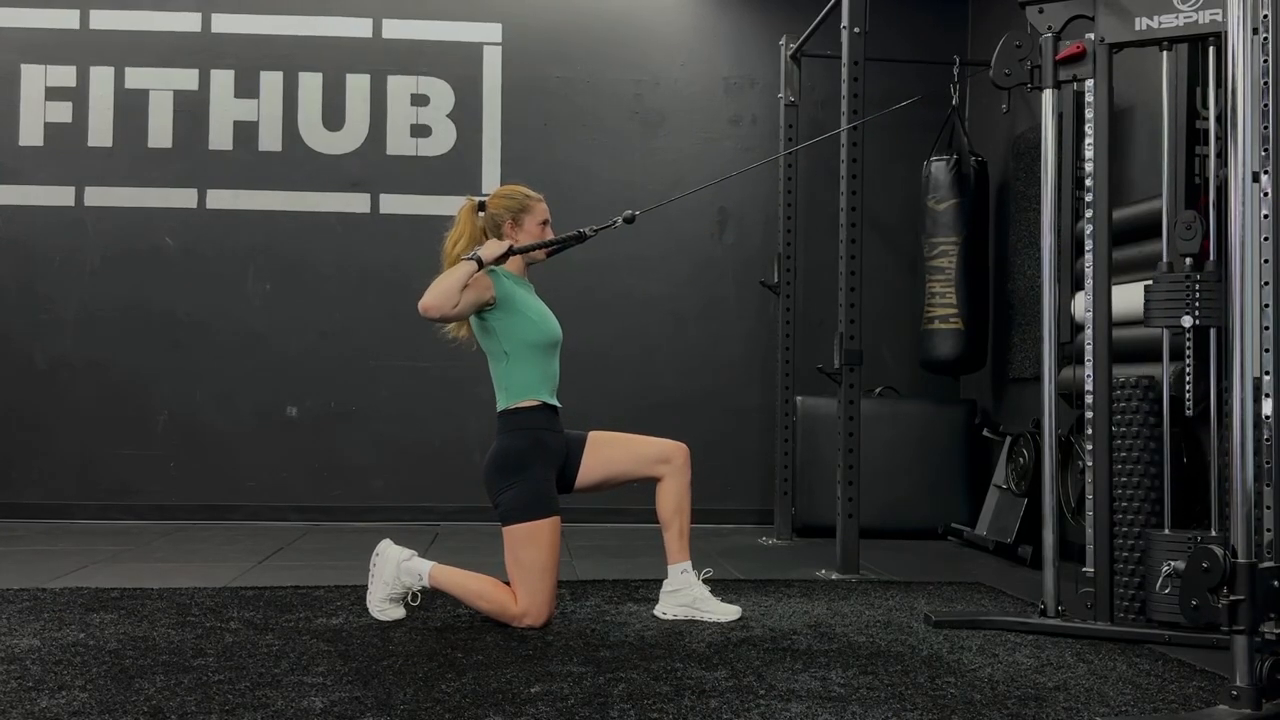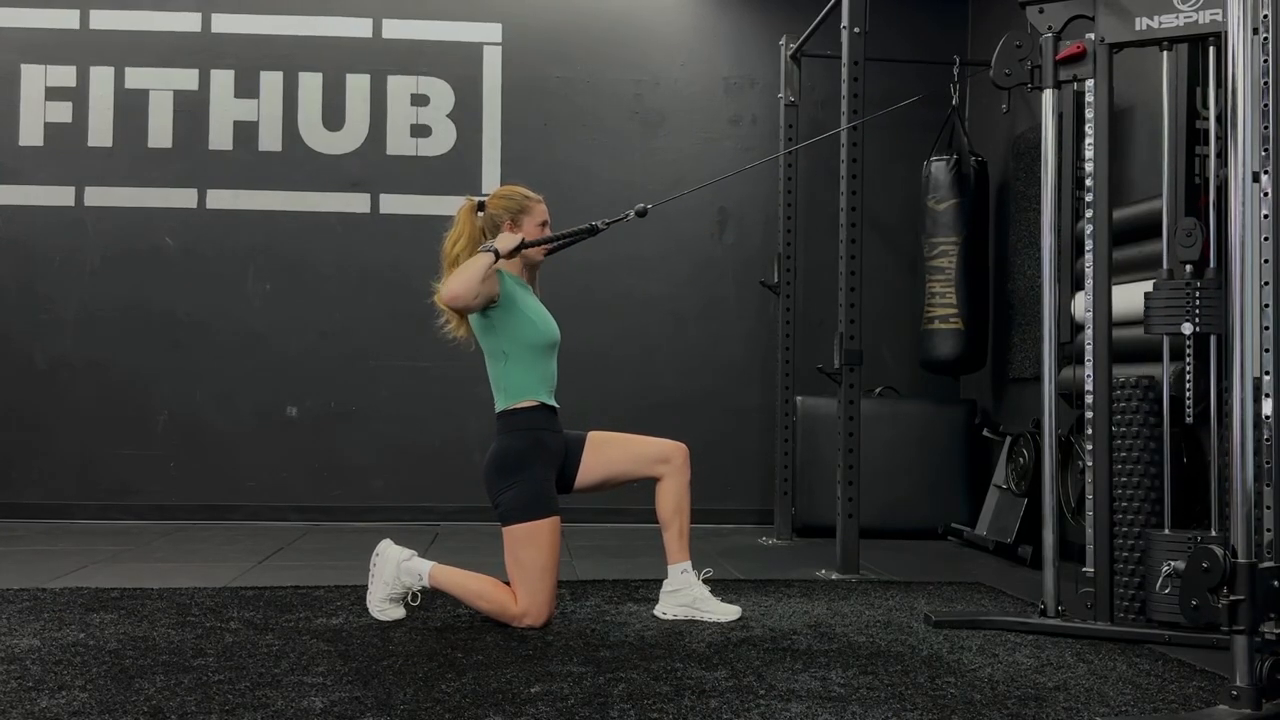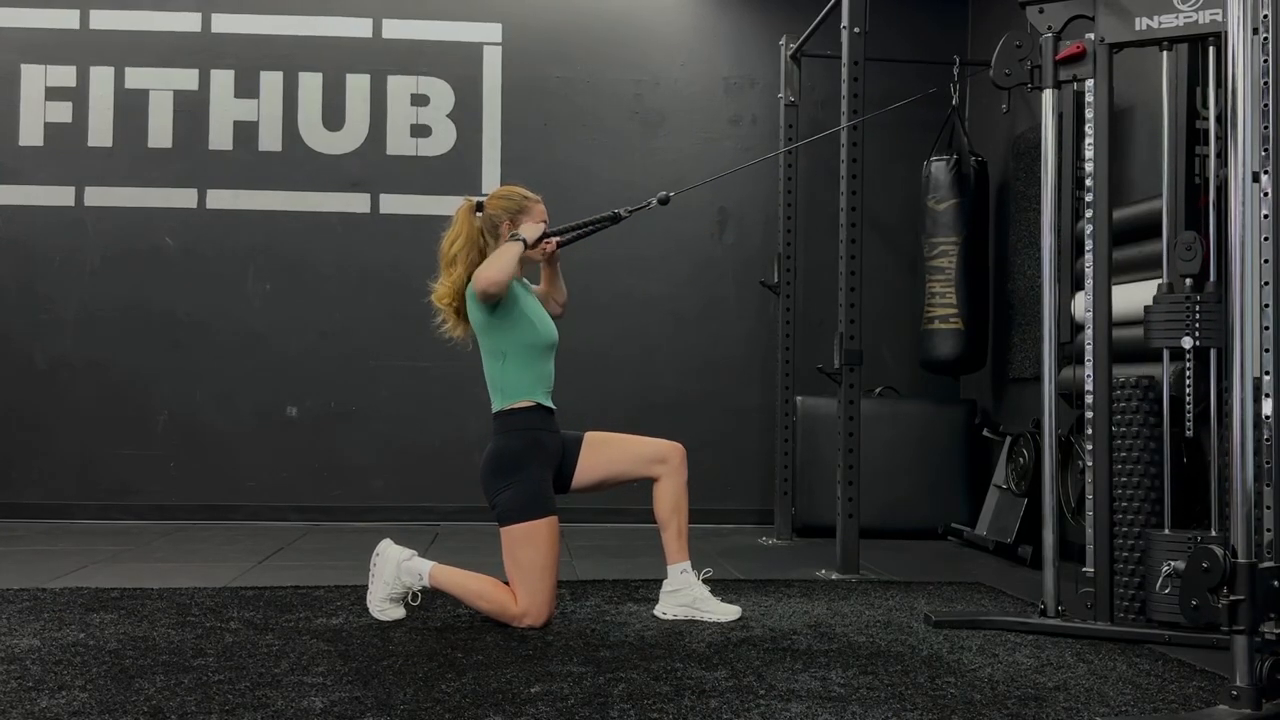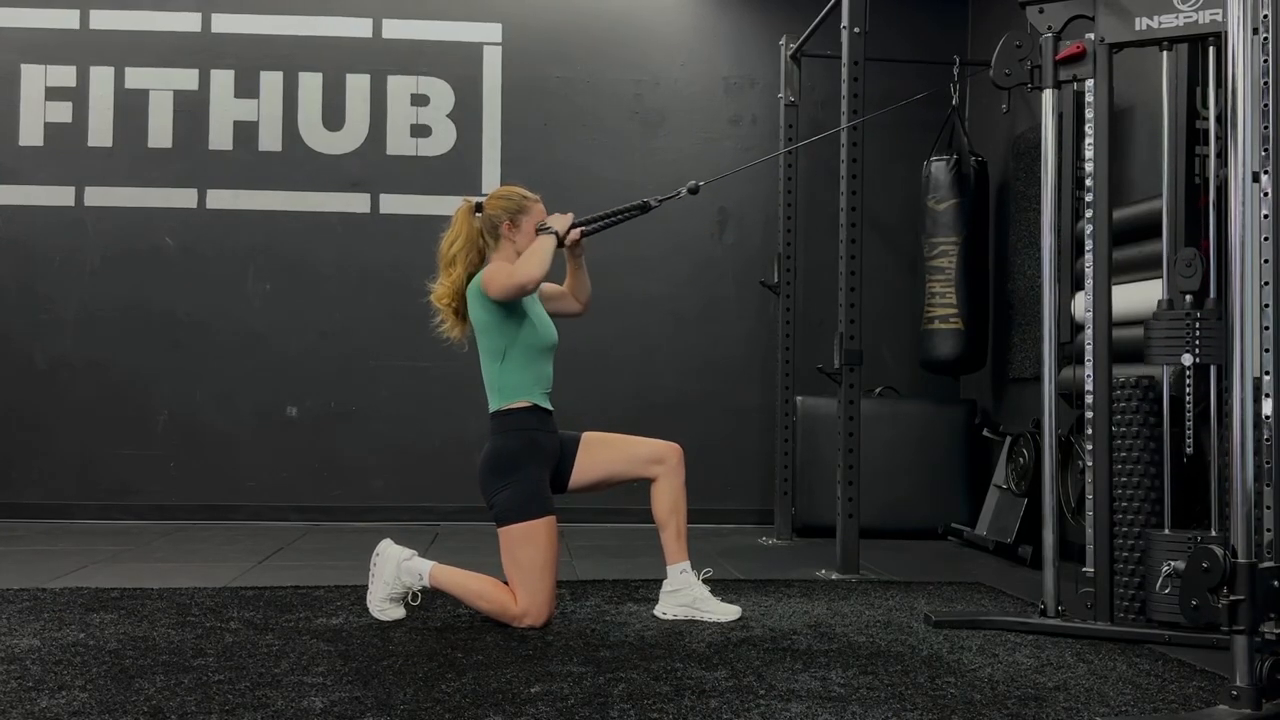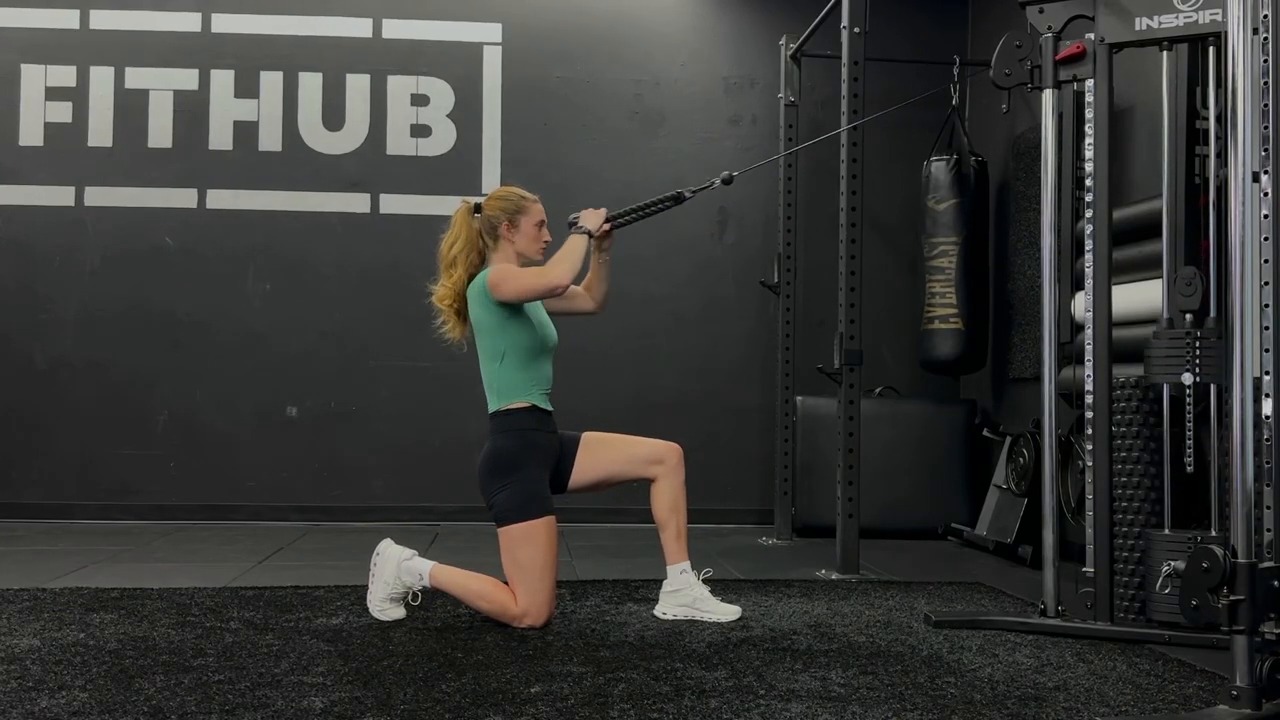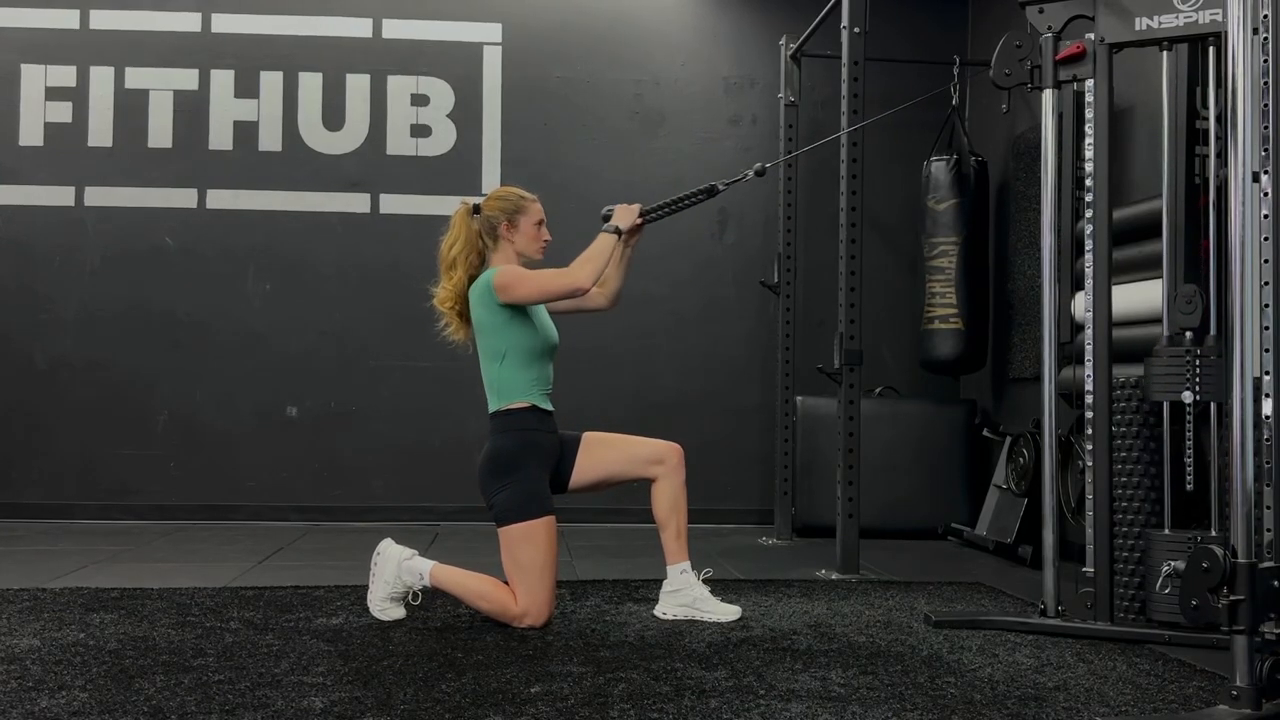
dt=0.1s
person 1, frame 1
left shoulder: (514, 285)
right shoulder: (487, 284)
right elbow: (432, 305)
left wrist: (527, 260)
right wrist: (481, 257)
left hip: (552, 441)
right hip: (521, 449)
left knee: (674, 458)
right knee: (530, 614)
left ankle: (681, 591)
right ankle: (408, 570)
person 1, frame 2
left shoulder: (515, 285)
right shoulder: (490, 282)
right elbow: (450, 295)
left wrist: (530, 267)
right wrist: (492, 249)
left hip: (551, 441)
right hip: (520, 449)
left knee: (673, 458)
right knee: (530, 614)
left ankle: (680, 590)
right ankle: (408, 569)
person 1, frame 3
left shoulder: (517, 287)
right shoulder: (487, 282)
left elbow: (556, 303)
right elbow: (494, 278)
left wrist: (551, 255)
right wrist: (524, 240)
left hip: (547, 442)
right hip: (517, 450)
left knee: (669, 457)
right knee: (530, 614)
left ankle: (680, 590)
right ankle: (408, 569)
person 1, frame 4
left shoulder: (520, 288)
right shoulder: (492, 280)
left elbow: (575, 302)
right elbow: (524, 277)
left wrist: (572, 249)
right wrist: (549, 232)
left hip: (545, 443)
right hip: (514, 450)
left knee: (666, 457)
right knee: (530, 614)
left ankle: (680, 590)
right ankle: (408, 569)
person 1, frame 5
left shoulder: (519, 287)
right shoulder: (493, 281)
left elbow: (591, 299)
right elbow: (559, 278)
left wrist: (601, 242)
right wrist: (584, 230)
left hip: (545, 443)
right hip: (514, 451)
left knee: (667, 458)
right knee: (530, 614)
left ankle: (680, 591)
right ankle: (409, 569)
person 1, frame 6
left shoulder: (521, 287)
right shoulder: (497, 282)
left elbow: (602, 295)
right elbow: (575, 281)
left wrist: (626, 240)
right wrist: (612, 228)
left hip: (546, 443)
right hip: (514, 451)
left knee: (667, 457)
right knee: (530, 614)
left ankle: (680, 590)
right ankle: (409, 568)
